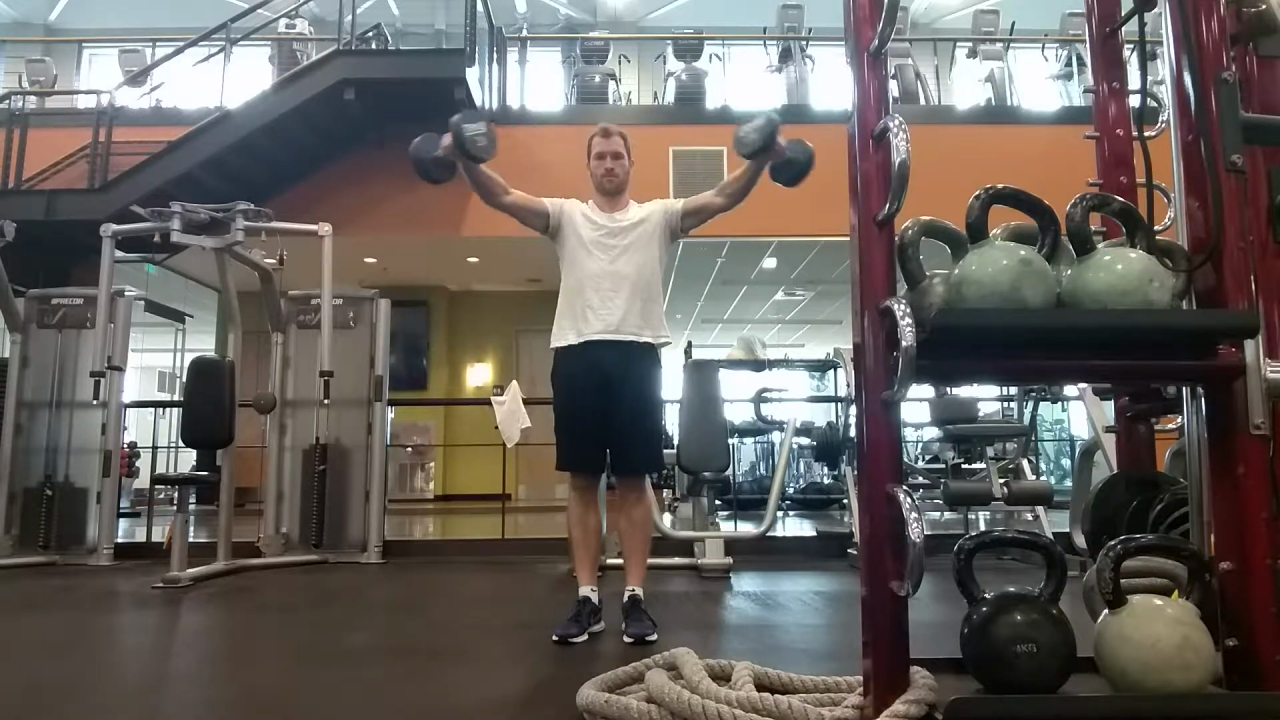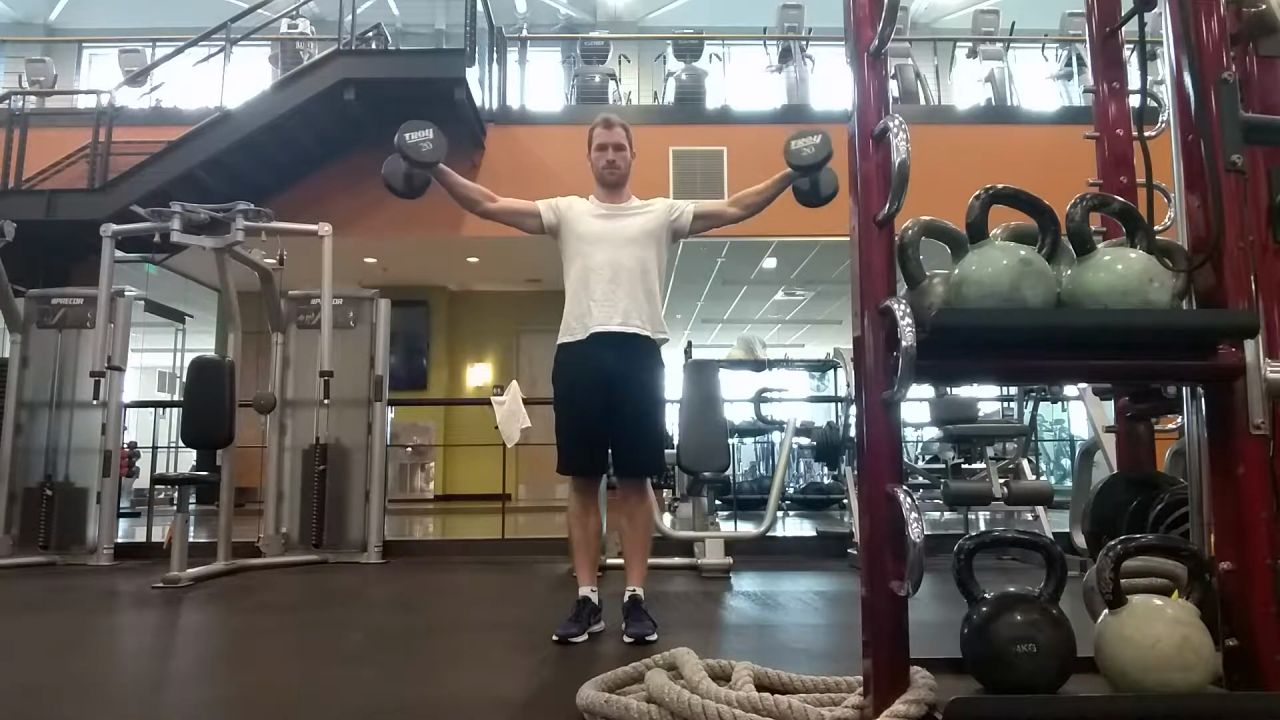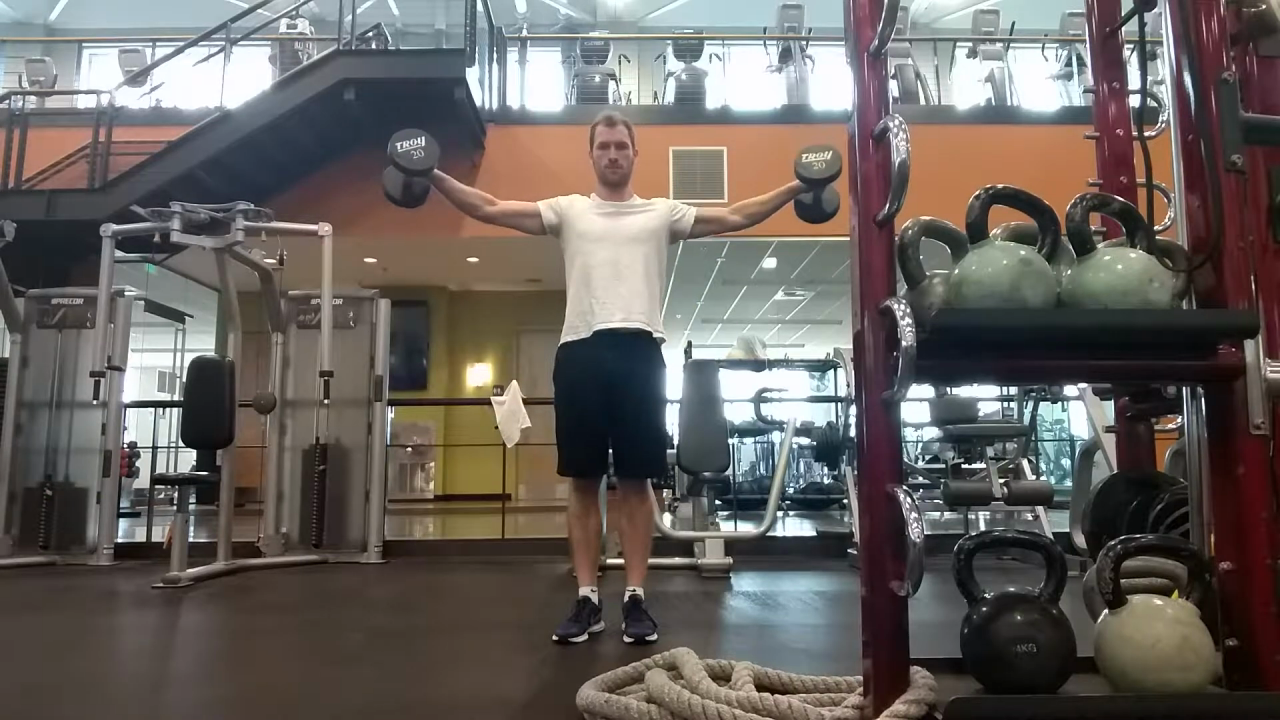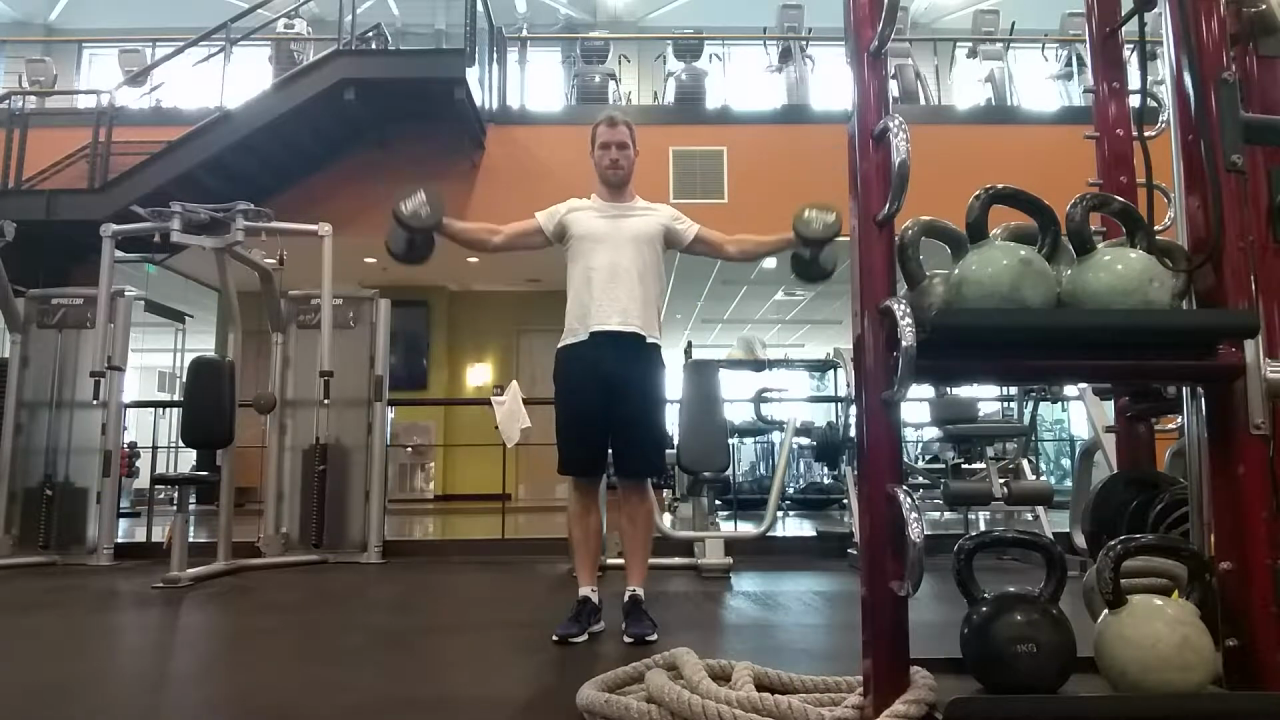
dt=0.4s
person 1, frame 1
left shoulder: (658, 216)
right shoulder: (565, 215)
left elbow: (722, 197)
right elbow: (502, 196)
left wrist: (759, 159)
right wrist: (466, 159)
left hip: (636, 354)
right hip: (578, 354)
left knee: (634, 480)
right knee: (582, 480)
left ankle: (634, 597)
right ankle: (587, 598)
person 1, frame 2
left shoulder: (662, 213)
right shoulder: (566, 212)
left elbow: (734, 208)
right elbow: (490, 204)
left wrist: (791, 174)
right wrist: (436, 170)
left hip: (637, 352)
right hip: (579, 352)
left knee: (635, 481)
right knee: (583, 482)
left ankle: (635, 597)
right ankle: (587, 598)
person 1, frame 3
left shoulder: (662, 213)
right shoulder: (567, 210)
left elbow: (734, 217)
right elbow: (490, 209)
left wrist: (796, 187)
right wrist: (433, 176)
left hip: (639, 351)
right hip: (580, 352)
left knee: (636, 481)
right knee: (583, 482)
left ankle: (635, 598)
right ankle: (586, 598)
person 1, frame 4
left shoulder: (662, 217)
right shoulder: (569, 213)
left elbow: (730, 246)
right elbow: (496, 237)
left wrist: (793, 238)
right wrist: (439, 223)
left hip: (639, 353)
right hip: (581, 353)
left knee: (636, 481)
right knee: (583, 482)
left ankle: (635, 598)
right ankle: (587, 599)
